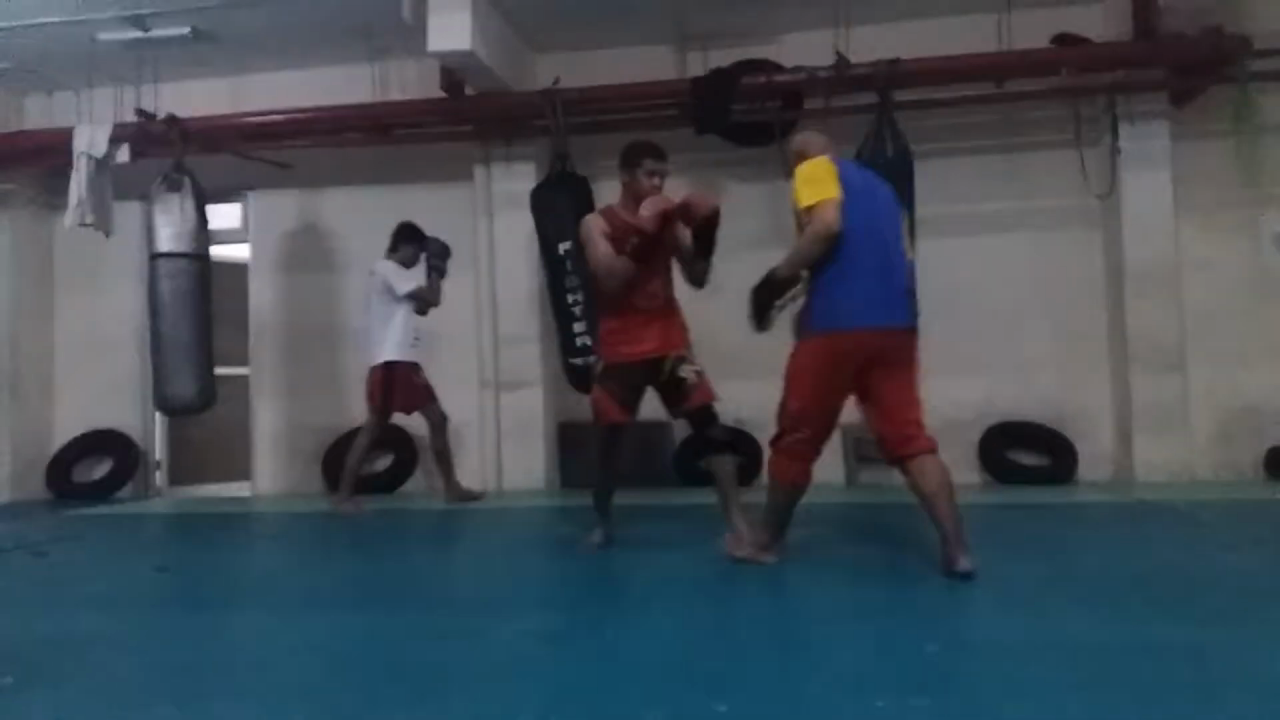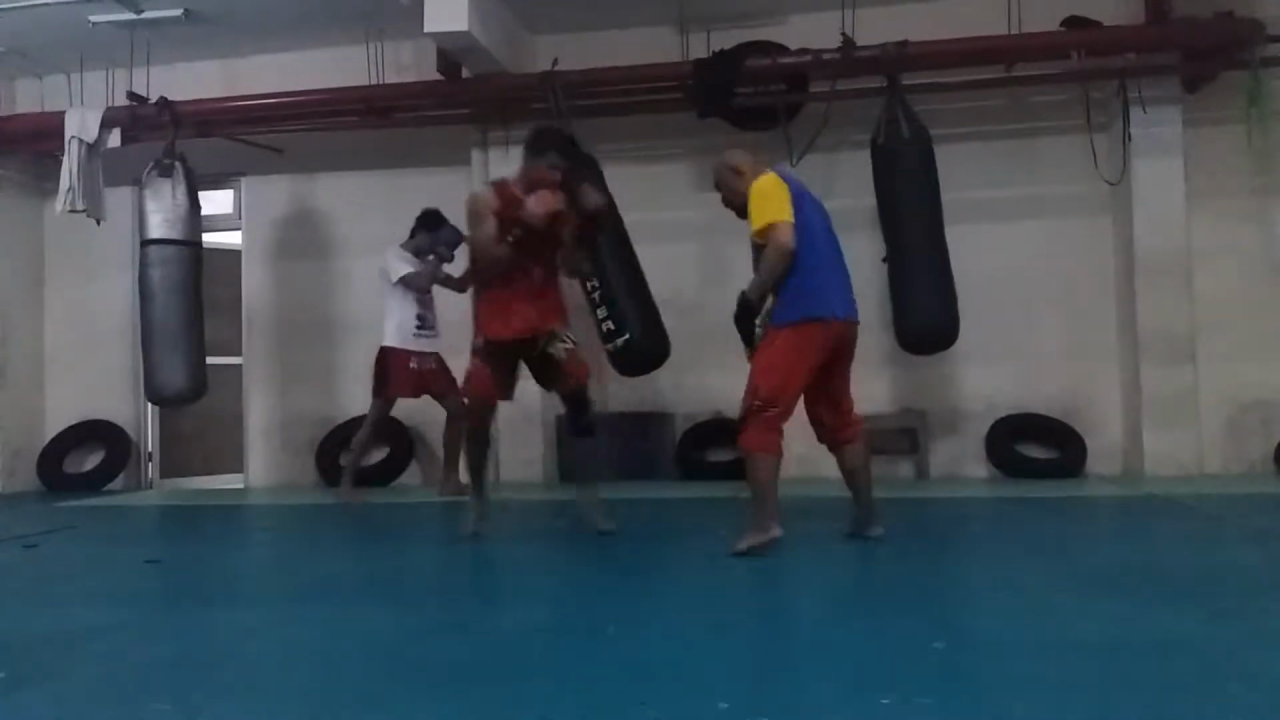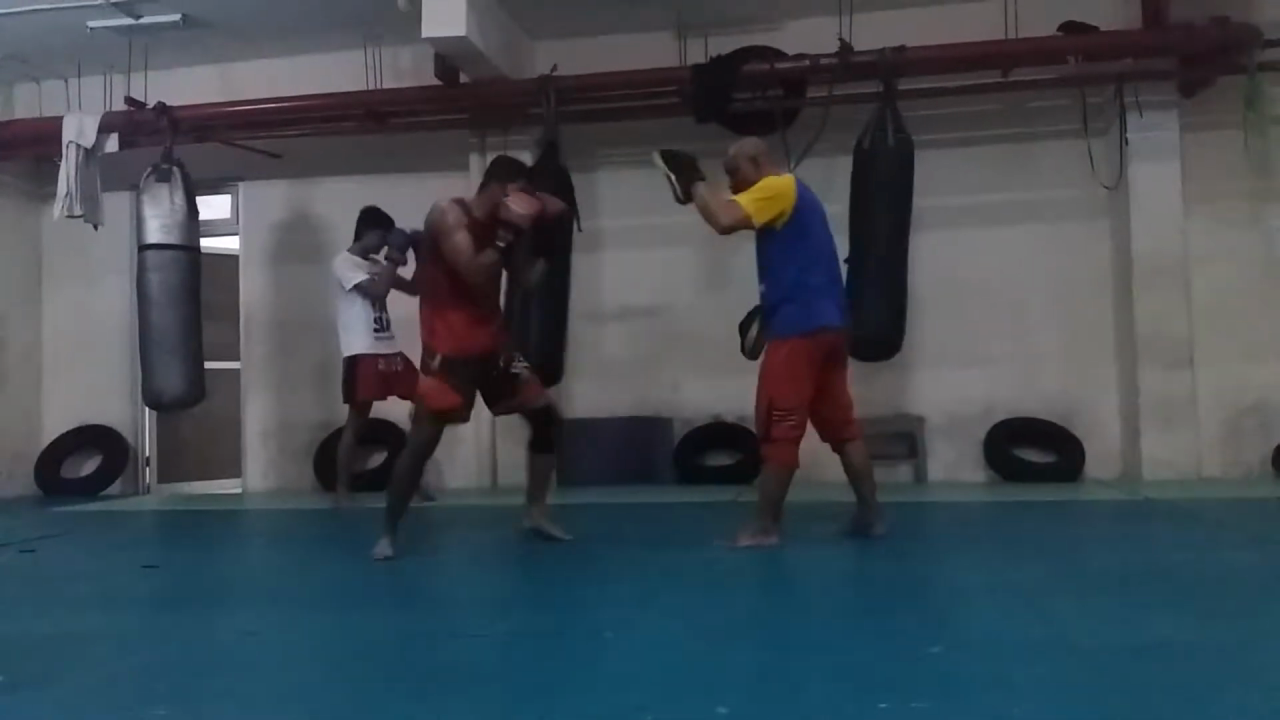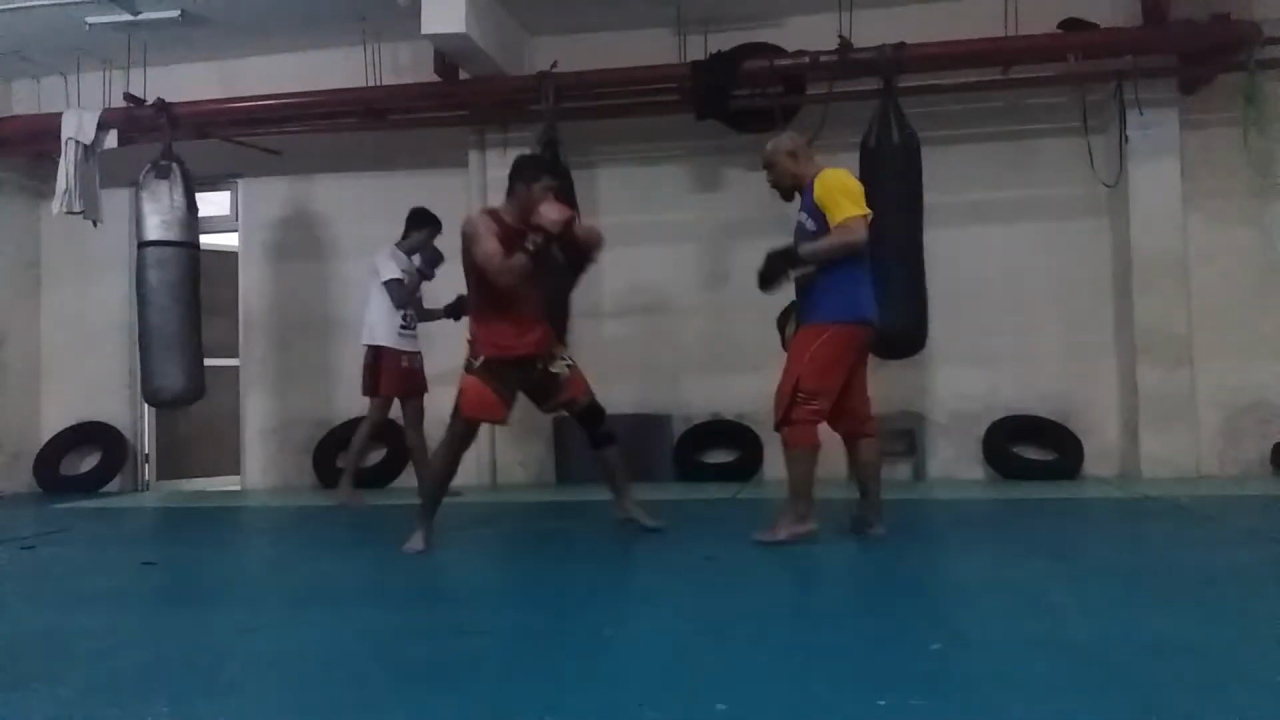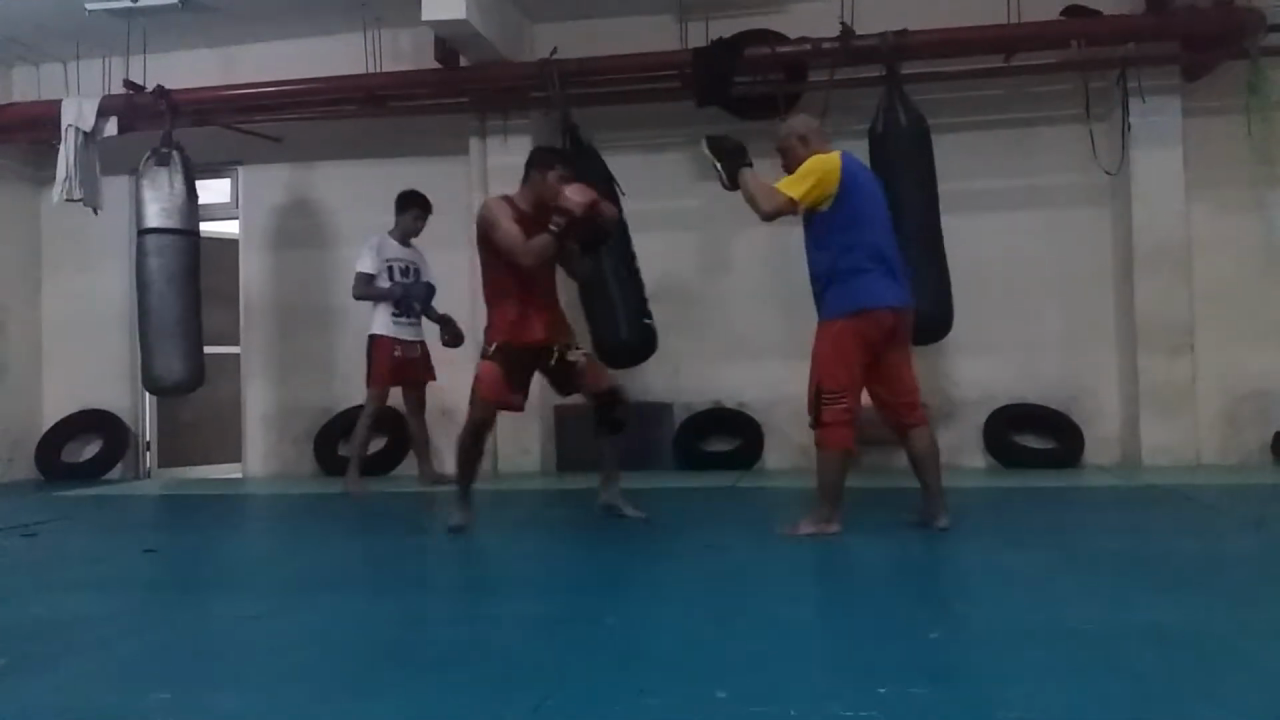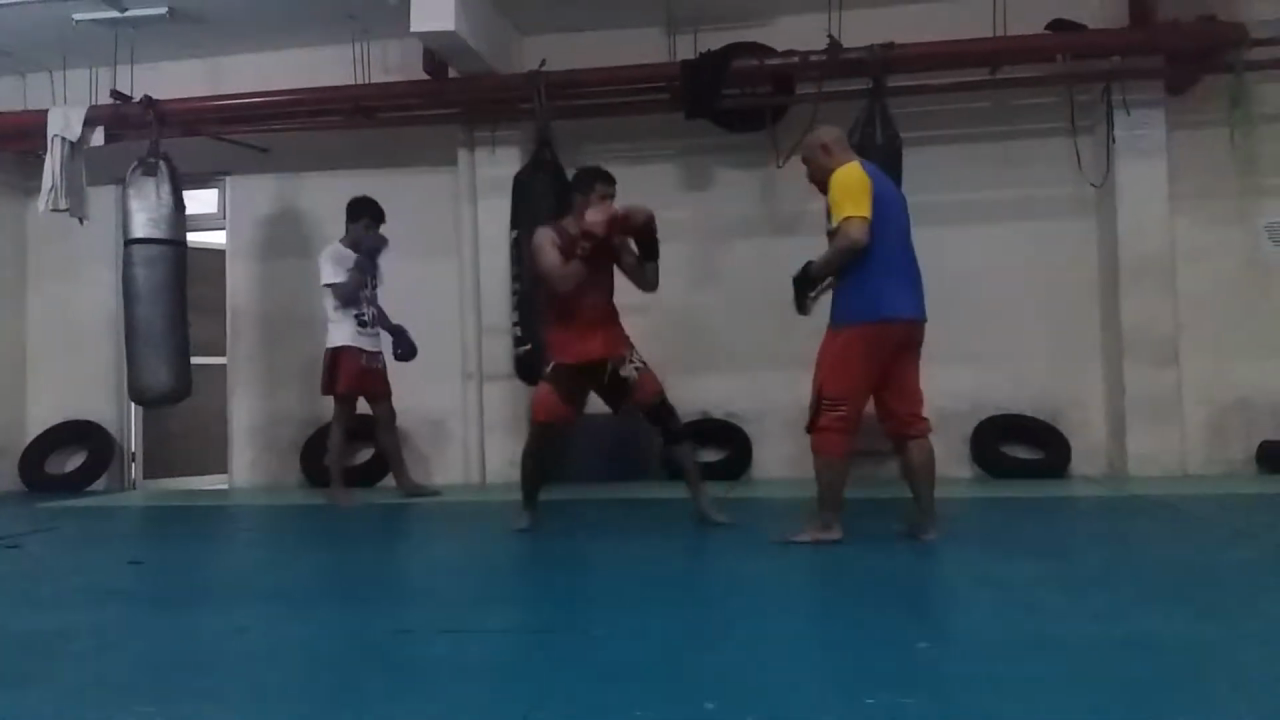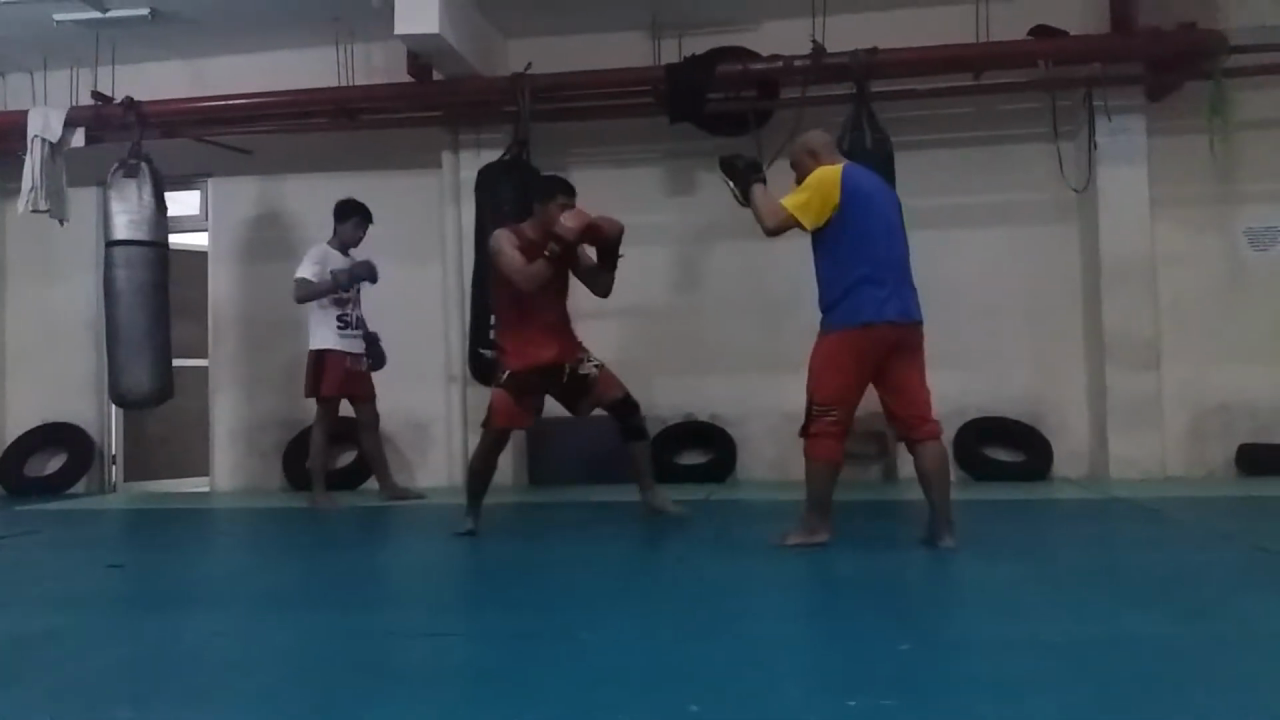
dt=0.7s
person 1, frame 1
left shoulder: (813, 169)
right shoulder: (880, 189)
left elbow: (826, 224)
left wrist: (779, 277)
left hip: (834, 327)
right hip: (895, 327)
left knee: (795, 441)
right knee: (909, 440)
left ankle: (769, 542)
right ankle: (956, 550)
person 1, frame 2
left shoulder: (765, 186)
right shoulder: (797, 193)
left elbow: (783, 245)
left wrist: (750, 298)
right wrist: (763, 297)
left hip: (800, 320)
right hip: (839, 318)
left knee: (761, 418)
right knee: (840, 422)
left ankle: (764, 522)
right ankle: (867, 518)
person 1, frame 3
left shoulder: (779, 187)
right shoulder: (792, 195)
left elbow: (725, 220)
left wrist: (694, 180)
right wrist: (762, 313)
left hip: (798, 327)
right hip: (825, 323)
left knee: (779, 429)
right knee: (839, 423)
left ankle: (764, 527)
right ankle: (870, 514)
person 1, frame 4
left shoulder: (834, 181)
right shoulder: (814, 196)
left elbow: (855, 236)
left wrist: (795, 254)
right wrist: (791, 262)
left hip: (834, 319)
right hip: (843, 318)
left knee: (795, 410)
right knee: (855, 418)
left ankle: (799, 512)
right ankle: (871, 513)
person 1, frame 5
left shoulder: (824, 166)
right shoulder: (857, 171)
left elbow: (769, 207)
left wrist: (740, 167)
left hip: (850, 307)
right hip: (891, 304)
left knee: (833, 411)
right knee: (906, 409)
left ankle: (826, 514)
right ankle: (935, 505)
person 1, frame 6
left shoulder: (847, 177)
right shoulder: (882, 184)
left elbow: (855, 238)
left wrist: (816, 271)
right wrist: (829, 276)
left hip: (864, 318)
right hip: (904, 316)
left knee: (830, 419)
right knee: (907, 421)
left ankle: (827, 522)
right ankle: (925, 519)
person 1, frame 7
left shoulder: (829, 179)
right shoulder: (877, 185)
left elbow: (773, 222)
left wrist: (752, 183)
left hip: (854, 322)
right hip: (903, 320)
left knee: (825, 424)
right knee: (919, 424)
left ankle: (815, 524)
right ankle: (942, 525)
person 2, frame 1
left shoulder: (670, 219)
right shoulder: (597, 225)
left elbow: (698, 278)
right elbow: (610, 281)
left wrist: (706, 235)
right wrist: (639, 239)
left hip: (669, 342)
right hip: (620, 347)
left knee: (708, 423)
right knee: (610, 436)
left ankle: (736, 526)
right ankle: (603, 522)
person 2, frame 2
left shoulder: (558, 204)
right shoulder: (488, 198)
left elbow: (574, 267)
right elbow: (485, 265)
left wrist: (588, 220)
right wrist: (522, 232)
left hip: (548, 319)
right hip: (499, 324)
left knee: (579, 403)
right knee: (479, 413)
left ankle: (588, 494)
right ankle: (478, 501)
person 2, frame 3
left shoulder: (499, 225)
right shoulder: (448, 215)
right elbow: (474, 273)
left wrist: (543, 220)
right wrist: (510, 233)
left hip: (493, 344)
right hip: (449, 349)
left knee: (546, 417)
right knee: (423, 439)
left ankle: (536, 513)
right ankle: (388, 531)
person 2, frame 4
left shoulder: (541, 226)
right shoulder: (480, 225)
right elbow: (504, 278)
left wrist: (576, 239)
right wrist: (539, 238)
left hip: (540, 347)
right hip: (494, 351)
left knee: (593, 415)
right knee: (457, 436)
left ankle: (626, 503)
right ankle: (422, 527)
person 2, frame 5
left shoulder: (551, 215)
right shoulder: (496, 211)
left elbow: (578, 268)
right elbow: (527, 256)
left wrist: (595, 226)
right wrist: (565, 220)
left hip: (553, 332)
right hip: (509, 336)
left knee: (608, 397)
right knee: (479, 418)
left ankle: (610, 492)
right ankle: (463, 503)
person 2, frame 6
left shoulder: (613, 235)
right shoulder: (548, 237)
left elbow: (648, 283)
right elbow: (562, 284)
left wrist: (648, 239)
right wrist: (588, 241)
left hip: (612, 348)
right hip: (567, 354)
left knee: (663, 413)
right knee: (541, 434)
left ankle: (700, 499)
right ankle: (528, 509)
person 2, frame 7
left shoulder: (568, 239)
right shoulder: (504, 240)
left elbow: (601, 288)
right elbow: (527, 283)
left wrist: (610, 250)
right wrist: (557, 245)
left hip: (565, 351)
right hip: (520, 358)
left knee: (625, 407)
right knee: (494, 437)
left ankle: (651, 493)
right ankle: (472, 512)
person 3, frame 1
left shoulder: (388, 274)
right shoulder: (388, 272)
left elbow: (420, 308)
right elbow: (432, 302)
left wrist: (434, 275)
right wrist: (435, 268)
left hip: (406, 361)
right hip: (392, 363)
left knee: (437, 420)
right knee: (372, 429)
left ankle: (452, 487)
right ankle: (344, 494)
person 3, frame 2
left shoulder: (426, 263)
right shoulder: (394, 257)
left elbow: (459, 285)
right elbow: (421, 284)
right wrist: (441, 258)
left hip: (427, 352)
right hip: (398, 350)
left knee: (458, 408)
right knee: (376, 417)
left ankle: (450, 479)
right ankle: (346, 482)
person 3, frame 3
left shoulder: (376, 264)
right shoulder: (344, 263)
left elbow: (411, 287)
right elbow: (379, 292)
right wrist: (396, 259)
left hip: (390, 351)
right hip: (362, 354)
right knee: (356, 421)
right ankle: (342, 491)
person 3, frame 4
left shoulder: (412, 265)
right shoulder: (388, 257)
right elbow: (401, 298)
left wrist: (447, 311)
right wrist: (422, 272)
left hip: (410, 350)
right hip: (385, 348)
left knee: (415, 418)
right knee: (376, 416)
right ankle: (345, 483)
person 3, frame 5
left shoulder: (418, 256)
right shoulder: (376, 246)
right elbow: (358, 290)
left wrist: (441, 320)
right wrist: (396, 291)
left hip: (414, 339)
right hip: (385, 337)
left knee: (417, 405)
right knee: (375, 403)
left ankle: (426, 469)
right ankle: (353, 473)
person 3, frame 6
left shoulder: (371, 258)
right shoulder: (332, 255)
right elbow: (344, 297)
left wrist: (393, 329)
right wrist: (364, 263)
left hip: (372, 349)
right hip: (346, 348)
left knee: (386, 415)
right knee: (343, 416)
left ankle: (403, 480)
right ankle: (336, 486)
person 3, frame 7
left shoulder: (353, 262)
right shoulder: (318, 256)
right elbow: (300, 294)
left wrist: (369, 337)
right wrist: (340, 281)
left hip: (355, 353)
right hip: (329, 351)
left knee: (369, 418)
right knee: (325, 419)
left ankle: (387, 484)
right ankle: (319, 491)
